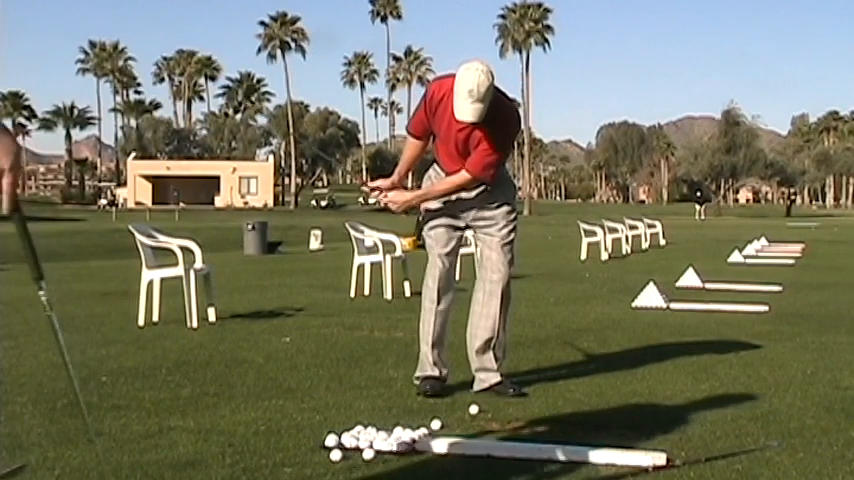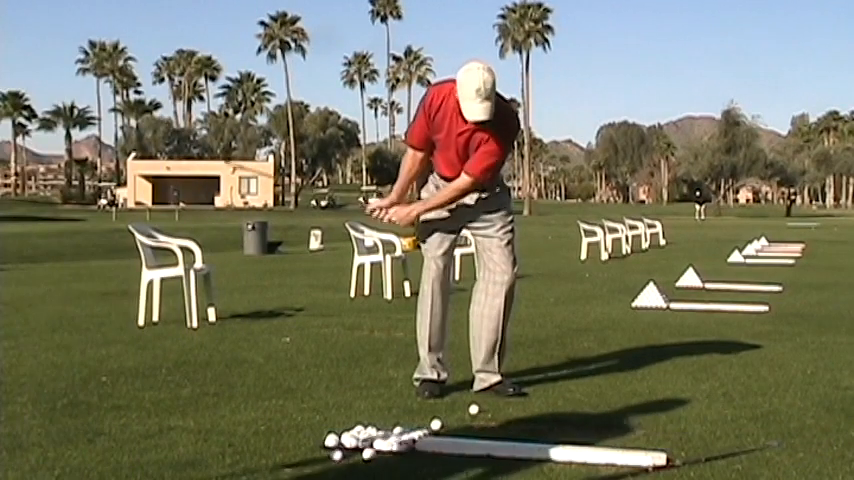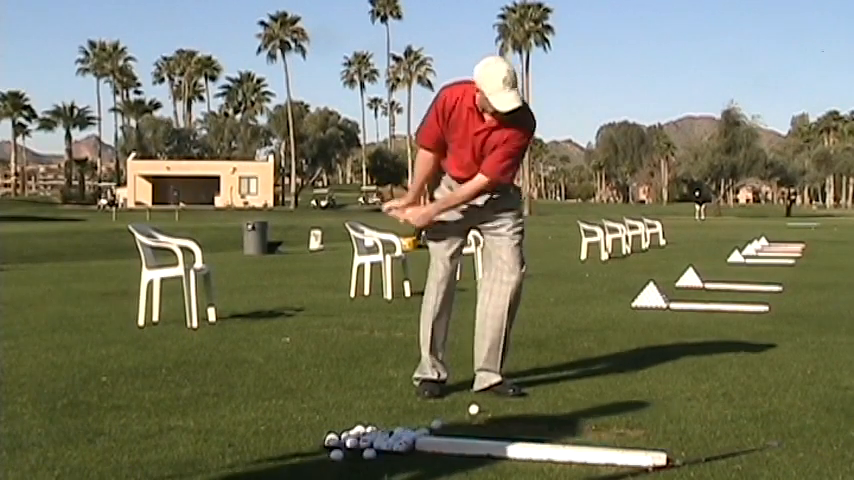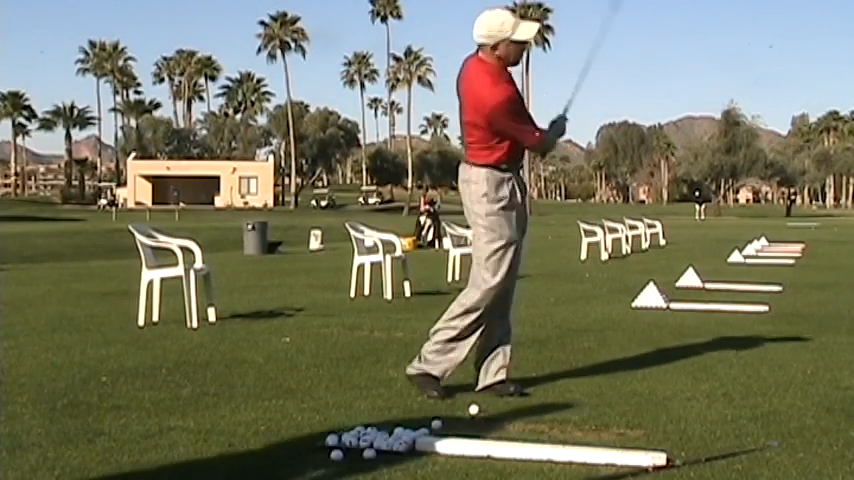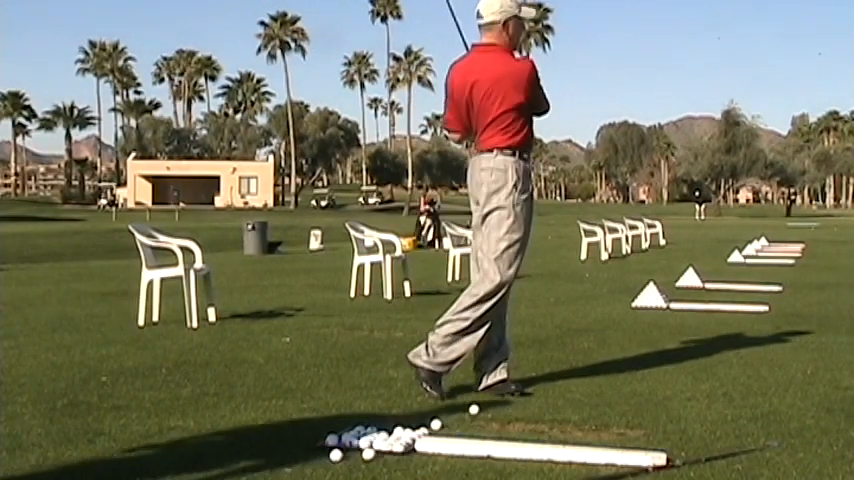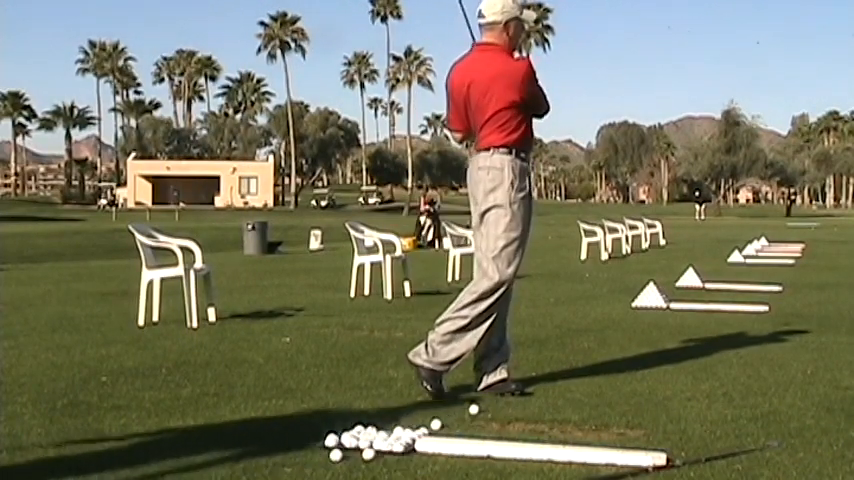
dt=0.4s
person 1, frame 1
left shoulder: (506, 118)
right shoulder: (437, 90)
left elbow: (470, 176)
right elbow: (419, 136)
left wrist: (413, 198)
right wrist: (397, 180)
left hip: (490, 191)
right hip: (443, 183)
left knee: (496, 274)
right knee: (439, 270)
left ankle: (487, 371)
right ankle: (431, 368)
person 1, frame 2
left shoulder: (505, 121)
right shoulder: (435, 97)
left elbow: (470, 180)
right elbow: (417, 150)
left wrist: (417, 210)
right wrist: (396, 196)
left hip: (487, 197)
right hip: (440, 187)
left knee: (501, 275)
right knee: (435, 274)
left ankle: (488, 372)
right ankle: (430, 370)
person 1, frame 3
left shoulder: (521, 123)
right shoulder: (450, 98)
left elbow: (485, 181)
right elbow: (429, 150)
left wrist: (431, 212)
right wrist: (412, 199)
left hip: (497, 197)
right hip: (450, 190)
left knee: (507, 276)
right knee: (441, 275)
left ankle: (489, 372)
right ankle: (431, 370)
person 1, frame 4
left shoulder: (475, 66)
right shoulder: (496, 95)
right elbow: (538, 143)
left wrist: (538, 132)
right wrist: (554, 131)
left hip: (504, 178)
right hip: (490, 184)
left knee: (502, 278)
right knee: (489, 280)
left ankle: (492, 371)
right ankle: (430, 363)
person 1, frame 5
left shoulder: (458, 71)
right shoulder: (522, 69)
left elbow: (456, 133)
right elbow: (541, 108)
left hip: (481, 166)
right hip: (508, 170)
left knee: (489, 273)
right knee: (496, 275)
left ankle: (491, 371)
right ankle: (433, 355)
person 1, frame 6
left shoulder: (459, 71)
right shoulder: (518, 69)
left elbow: (459, 133)
right elbow: (541, 109)
left hip: (481, 165)
right hip: (506, 169)
left knee: (493, 272)
right knee: (496, 273)
left ankle: (491, 370)
right ankle: (433, 354)
